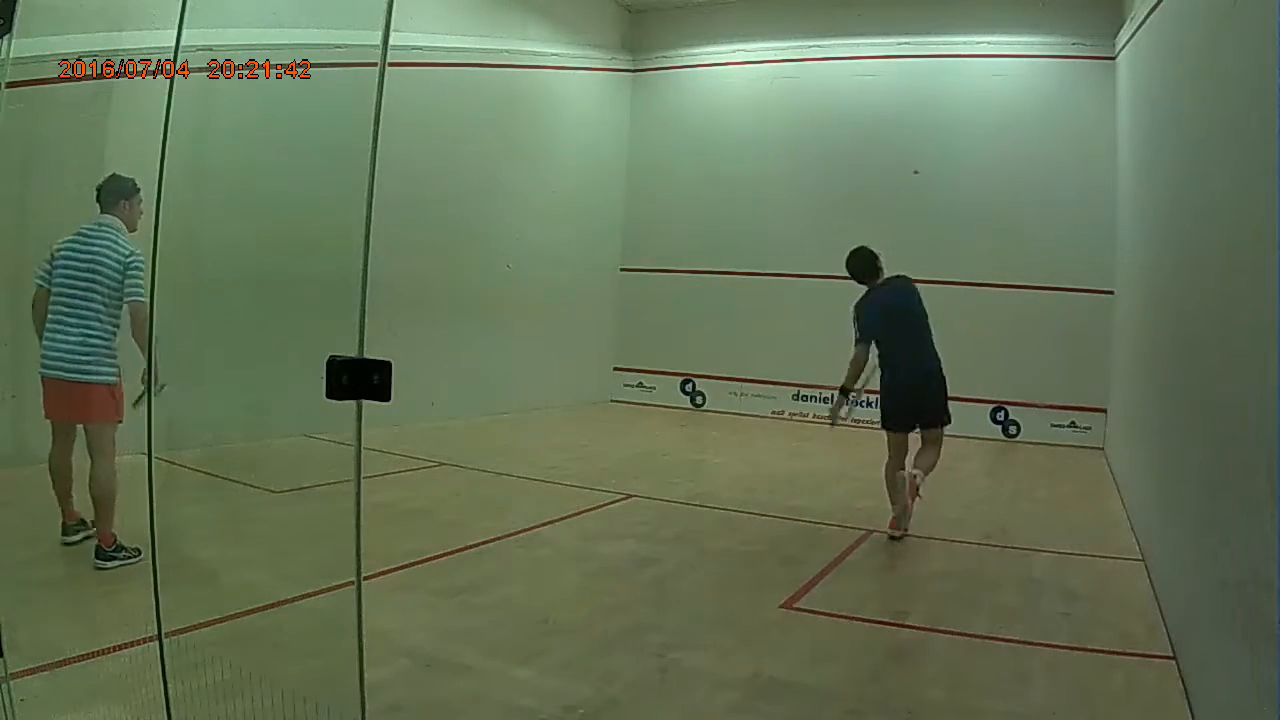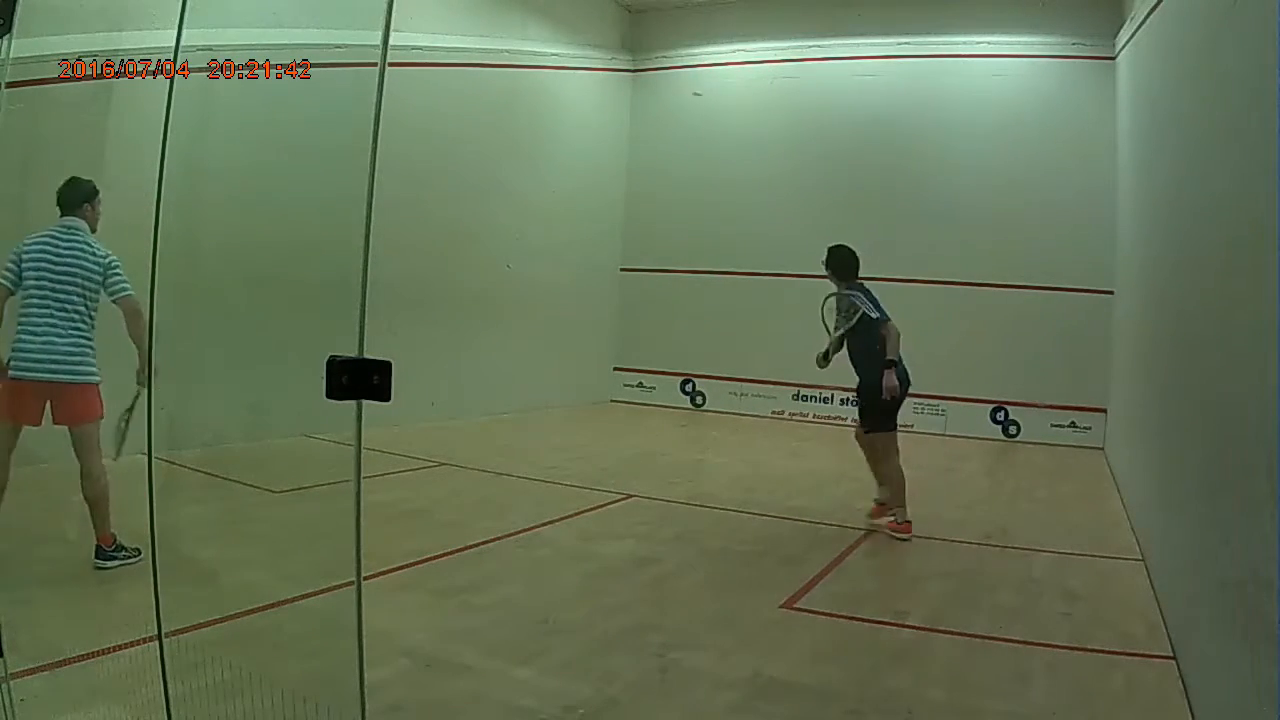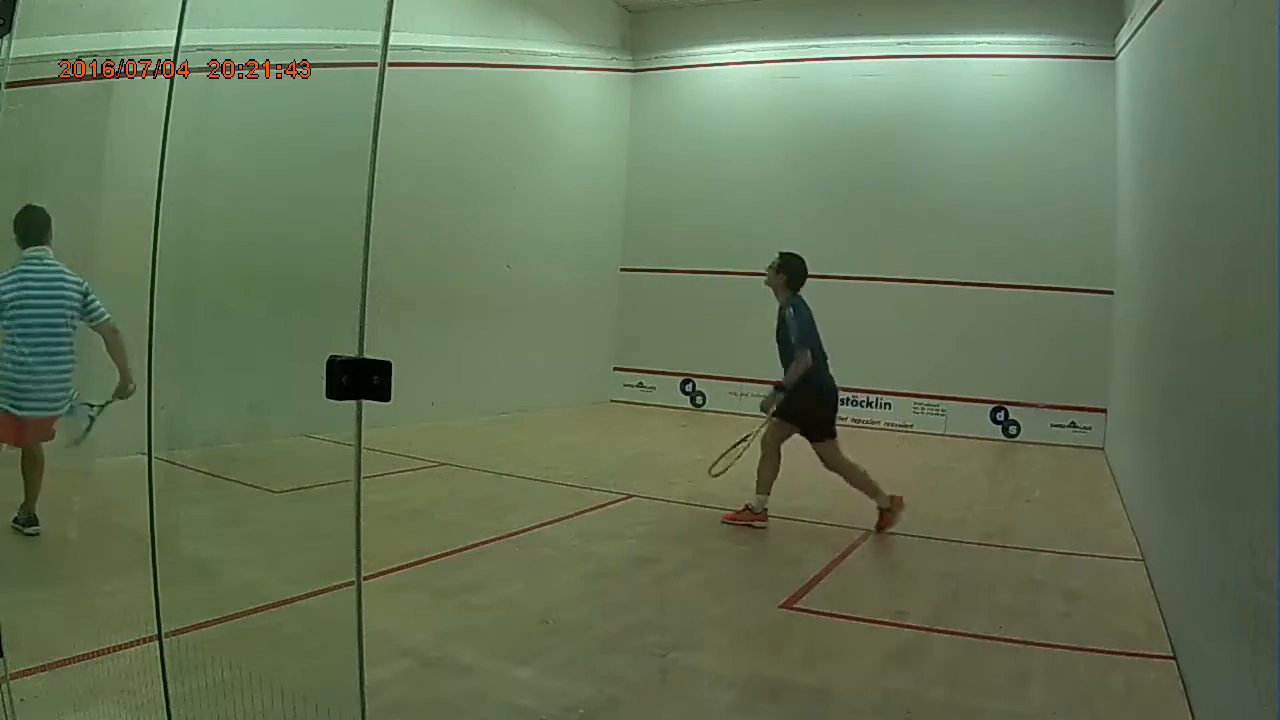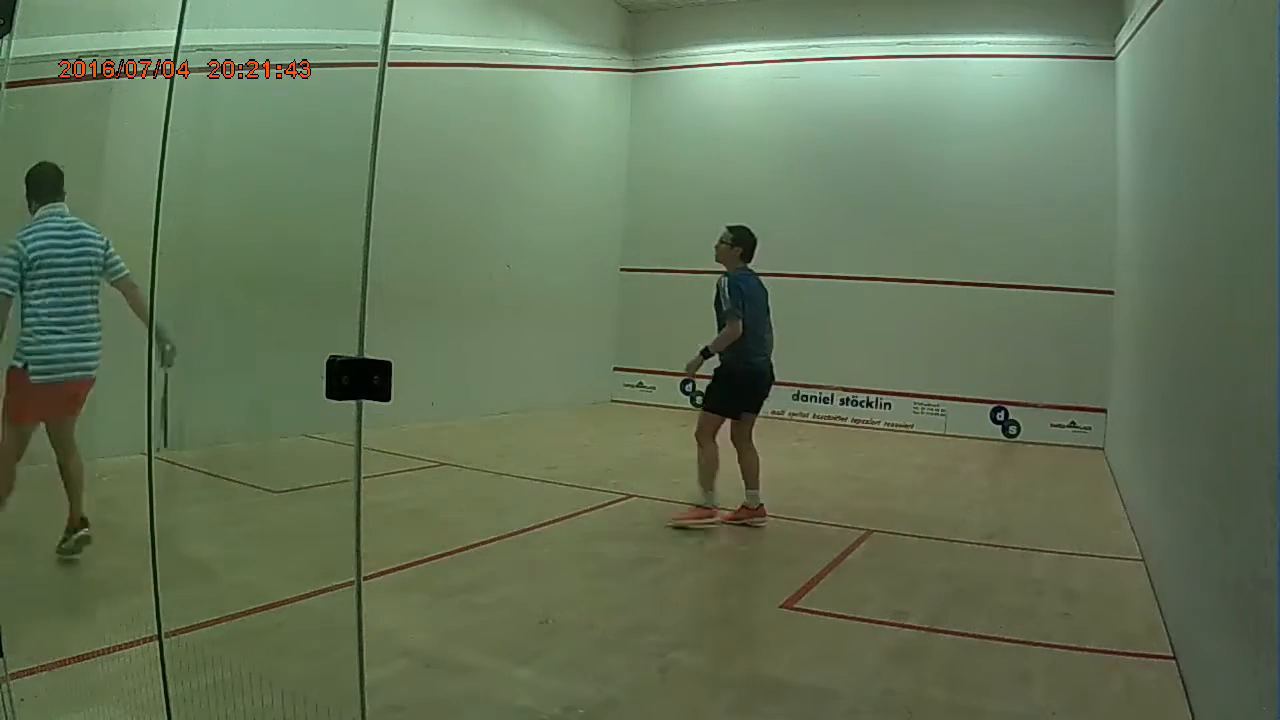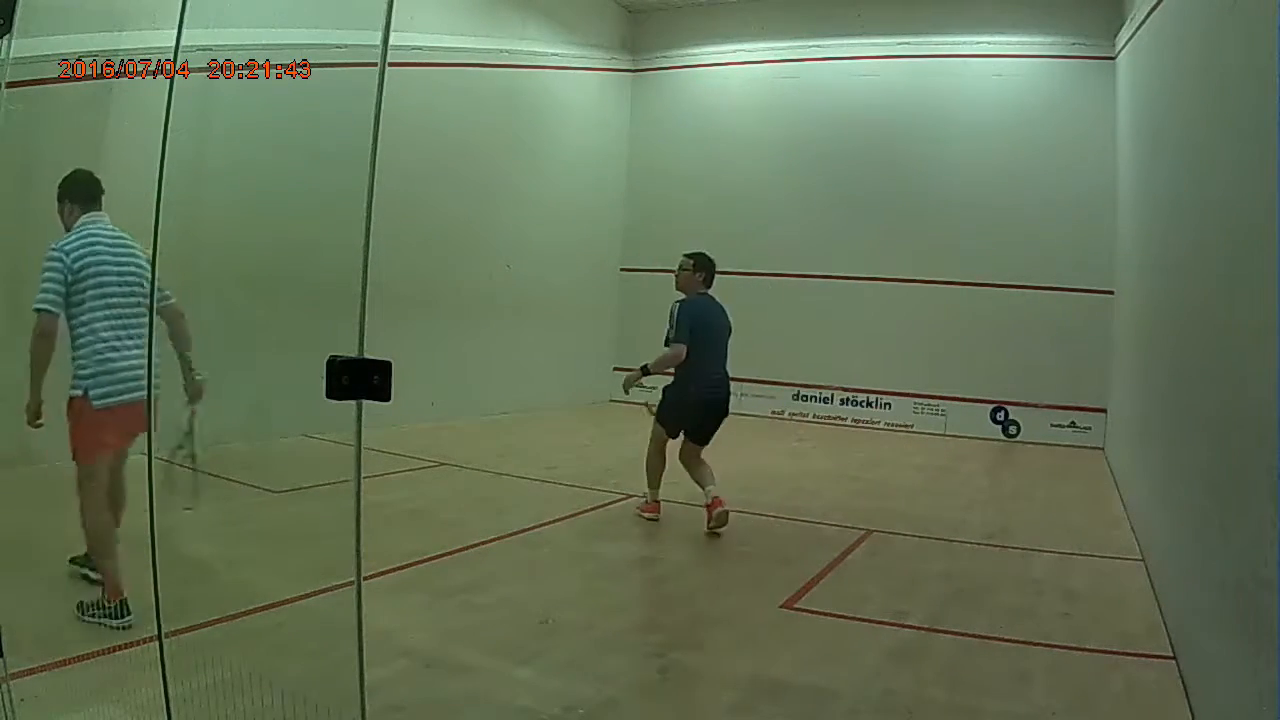
dt=0.3s
person 1, frame 1
left shoulder: (65, 243)
right shoulder: (127, 254)
left elbow: (39, 302)
right elbow: (140, 316)
left hip: (54, 362)
right hip: (96, 367)
left knee: (61, 444)
right knee: (103, 455)
left ankle: (69, 522)
right ankle: (106, 544)
person 1, frame 2
right shoulder: (100, 256)
right elbow: (134, 311)
right wrist: (144, 361)
right hip: (76, 369)
right knee: (91, 457)
right ankle: (105, 544)
person 1, frame 3
right shoulder: (72, 283)
right elbow: (111, 332)
right wrist: (126, 376)
right hip: (54, 396)
right knee: (32, 447)
right ankle: (28, 514)
person 1, frame 4
right shoulder: (94, 237)
right elbow: (131, 290)
right wrist: (161, 336)
left hip: (37, 363)
right hip: (83, 362)
right knee: (64, 442)
right ankle: (76, 521)
person 1, frame 5
left shoulder: (64, 249)
right shoulder: (134, 248)
left elbow: (45, 329)
right elbow: (174, 315)
left wrist: (35, 394)
right wrist: (190, 370)
left hip: (100, 382)
right hip: (142, 381)
left knee: (91, 488)
right knee: (110, 474)
left ankle: (114, 599)
right ankle: (101, 560)
person 2, frame 1
left shoulder: (864, 306)
right shoulder: (904, 285)
left elbow: (861, 353)
left wrist: (844, 392)
left hip: (896, 385)
right hip: (930, 380)
left knee: (896, 452)
right knee: (932, 443)
left ankle: (899, 518)
right ankle: (914, 475)
person 2, frame 2
left shoulder: (855, 297)
right shoulder: (850, 298)
left elbow: (891, 330)
right elbow: (842, 335)
left wrist: (889, 369)
right wrist: (828, 352)
left hip: (880, 382)
right hip: (884, 381)
left knee: (886, 452)
right knee: (865, 437)
left ankle: (901, 520)
right ankle: (885, 500)
person 2, frame 3
left shoulder: (792, 311)
right shoulder: (792, 307)
left elbow: (803, 359)
left wrist: (776, 392)
right wrist: (781, 392)
left hip: (815, 394)
right hip: (804, 392)
left knee: (832, 459)
right knee: (769, 441)
left ankle: (887, 503)
right ankle: (758, 508)
person 2, frame 4
left shoulder: (730, 281)
right shoulder: (756, 283)
left elbow: (734, 328)
left wrist: (702, 355)
left hip: (738, 370)
right hip: (761, 370)
left knee: (704, 434)
right knee: (742, 438)
left ankle: (707, 507)
right ankle: (754, 506)
person 2, frame 5
left shoulder: (684, 307)
right shoulder: (722, 314)
left elbow: (678, 353)
left wrist: (642, 371)
left hip: (686, 392)
right hip: (717, 395)
left knee: (658, 441)
right knee: (692, 456)
left ankle: (652, 501)
right ankle: (714, 499)
